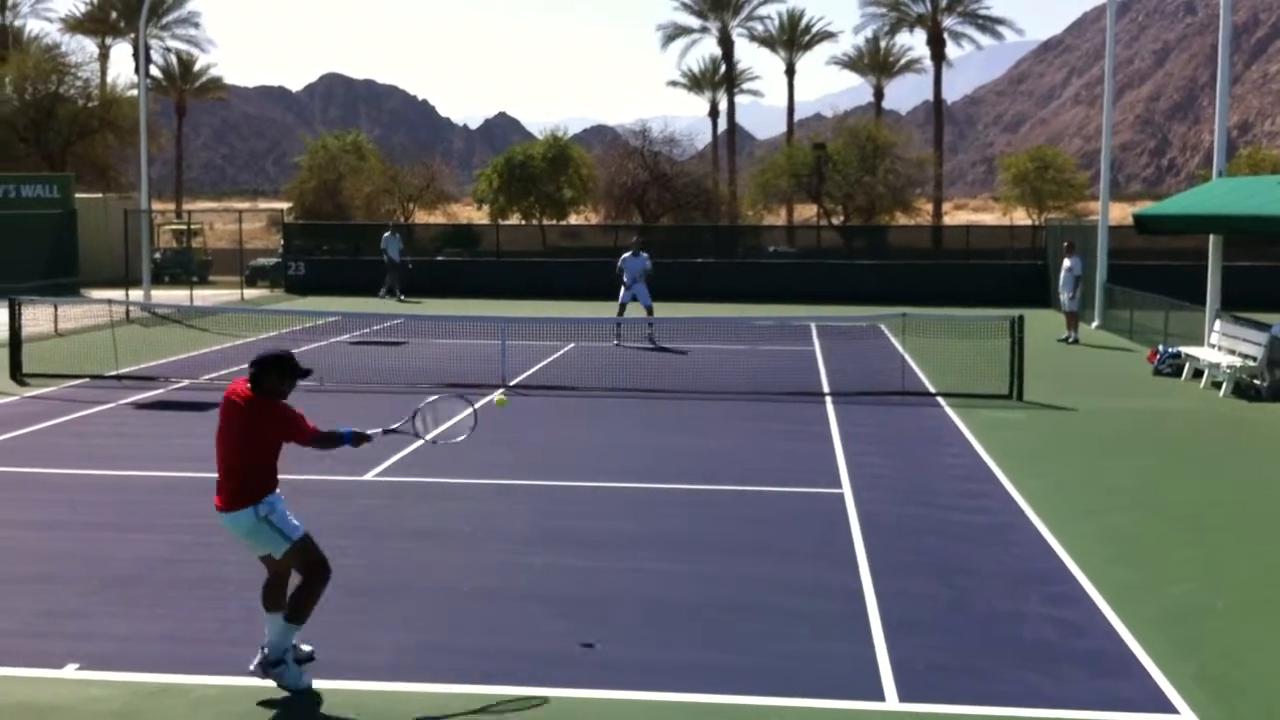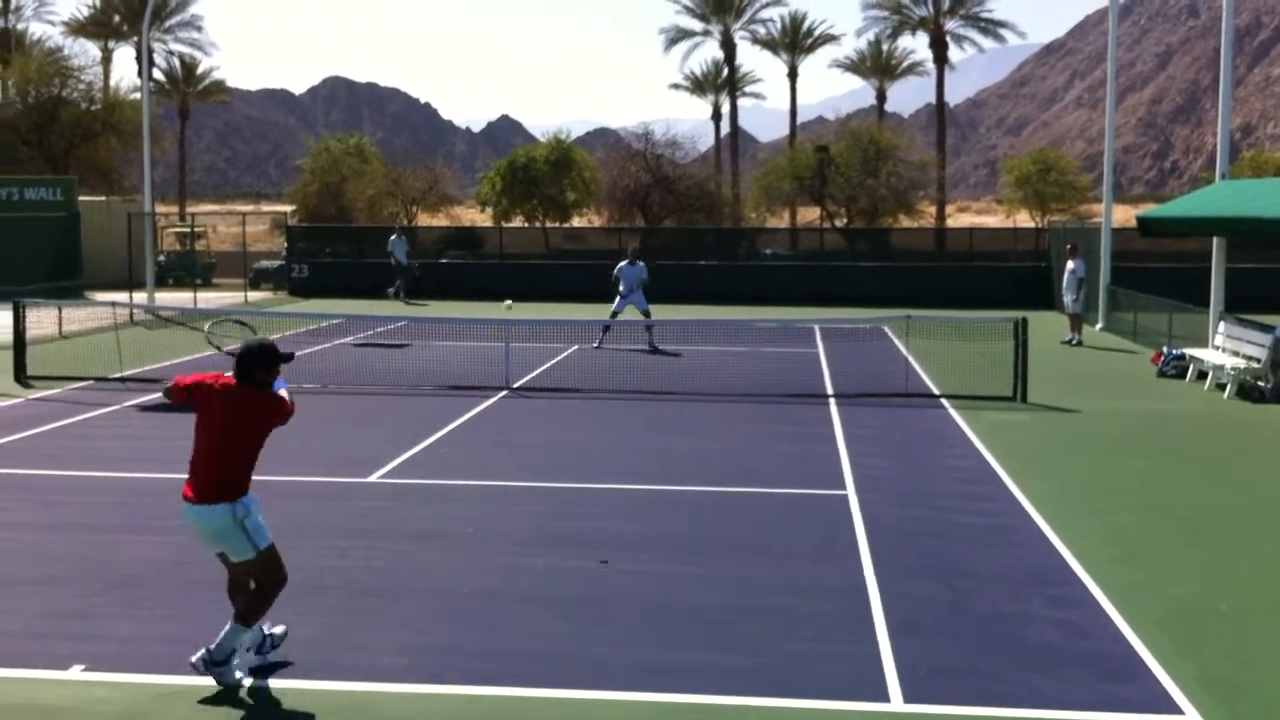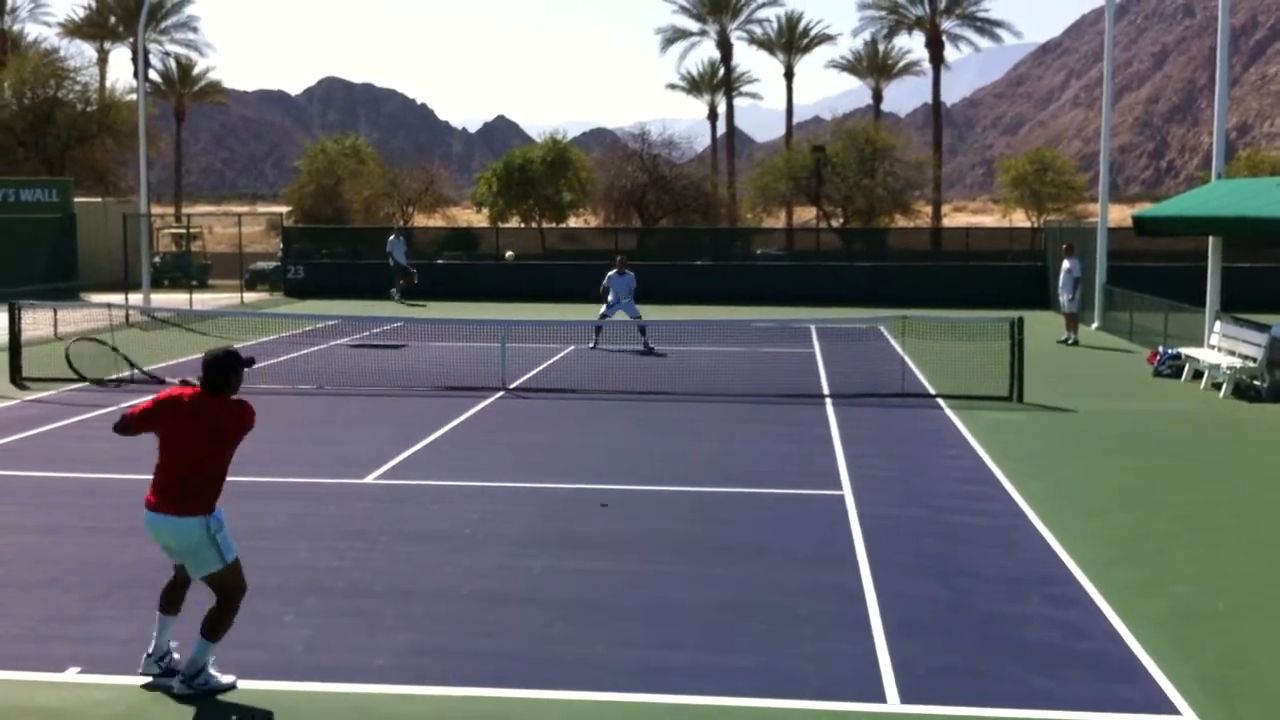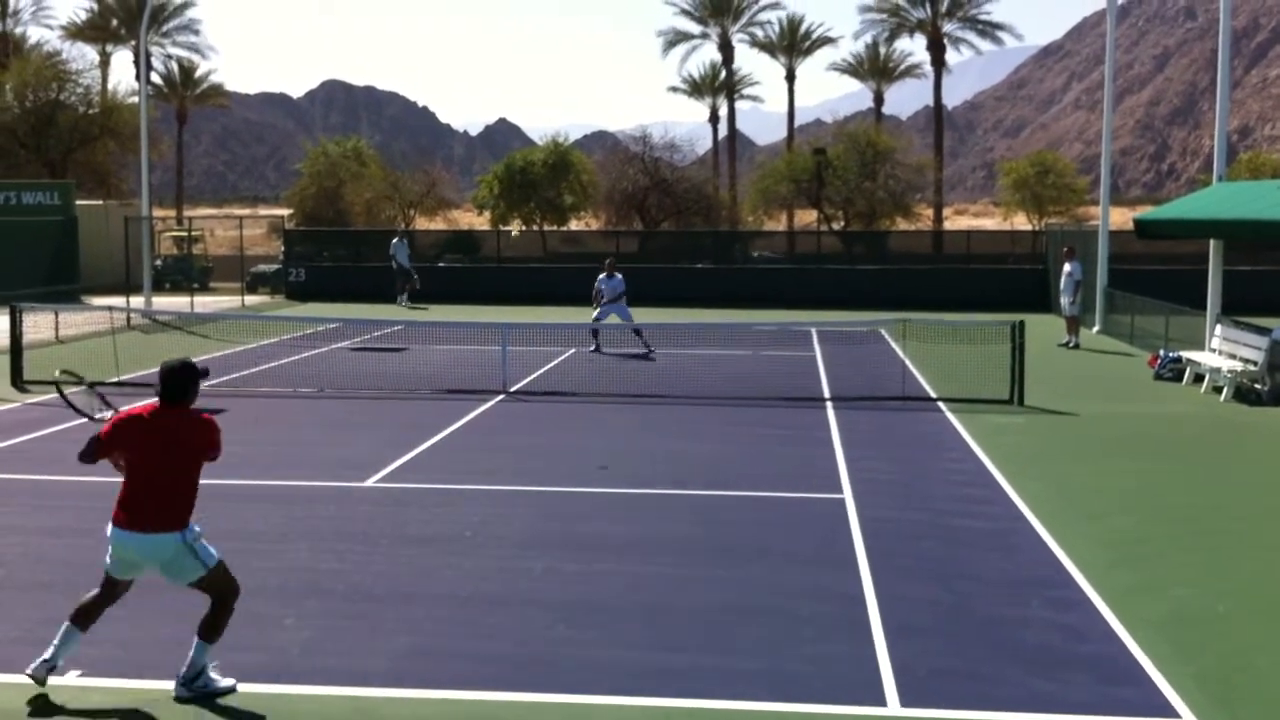
dt=0.1s
person 1, frame 1
left shoulder: (236, 392)
right shoulder: (277, 414)
right elbow: (319, 439)
right wrist: (352, 437)
left hip: (233, 506)
right hip: (253, 509)
left knee: (280, 567)
right knee: (317, 571)
left ankle: (276, 649)
right ankle: (276, 658)
person 1, frame 2
left shoulder: (210, 385)
right shoulder: (269, 404)
left elbow: (170, 391)
right elbow: (284, 406)
right wrist: (279, 386)
left hip: (195, 504)
right hip: (227, 507)
left knee: (238, 566)
right knee: (273, 579)
left ankle: (253, 638)
right ankle: (217, 656)
person 1, frame 3
left shoulder: (172, 401)
right shoulder: (239, 412)
left elbow: (121, 426)
left hip: (156, 514)
right hip: (194, 520)
left knee: (183, 575)
right knee: (232, 591)
left ankle: (158, 656)
right ankle: (194, 675)
person 1, frame 4
left shoulder: (130, 419)
right shoulder: (202, 428)
left elbow: (86, 456)
left hip: (123, 532)
right hip: (169, 538)
left knee: (109, 593)
right knee: (226, 592)
left ankle: (50, 660)
right ankle: (194, 676)
